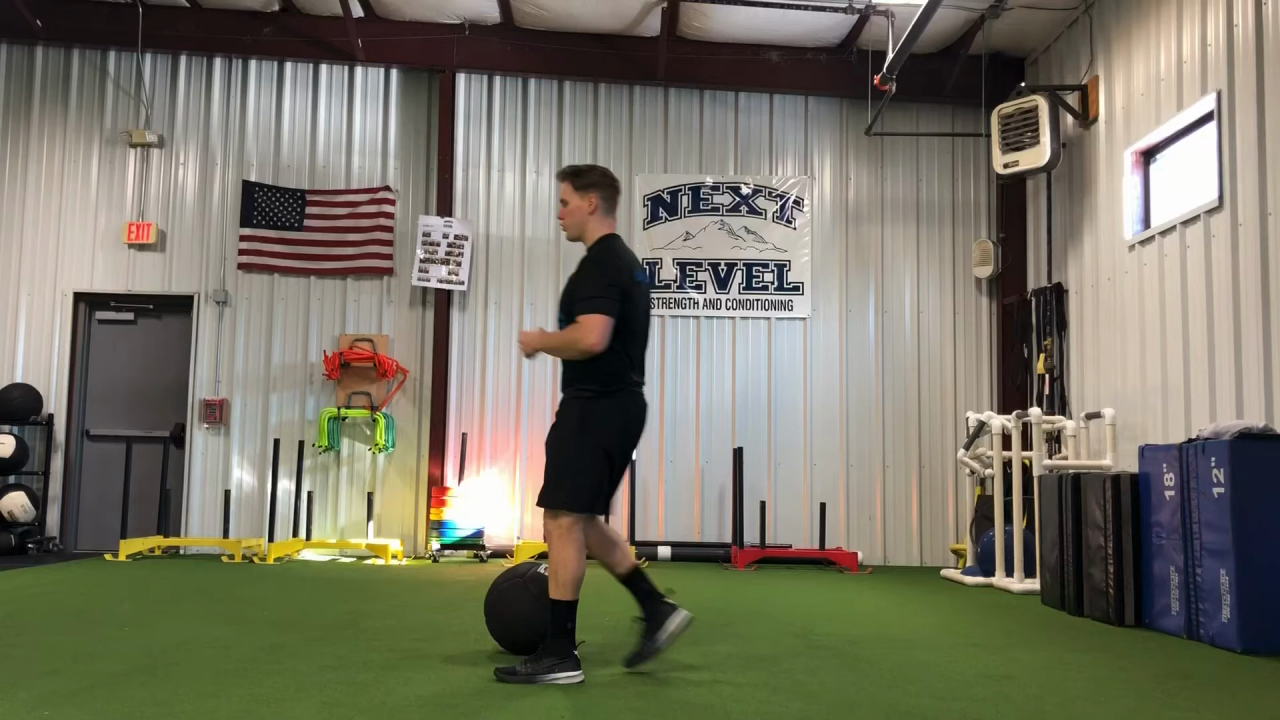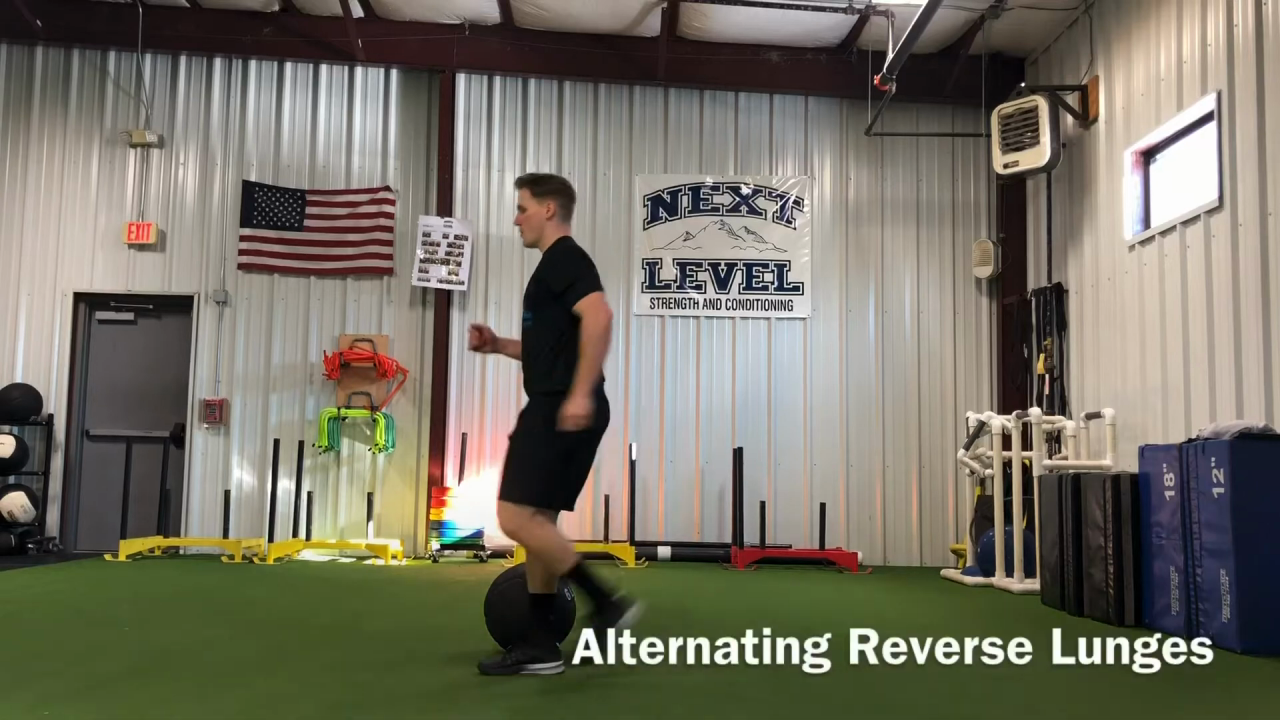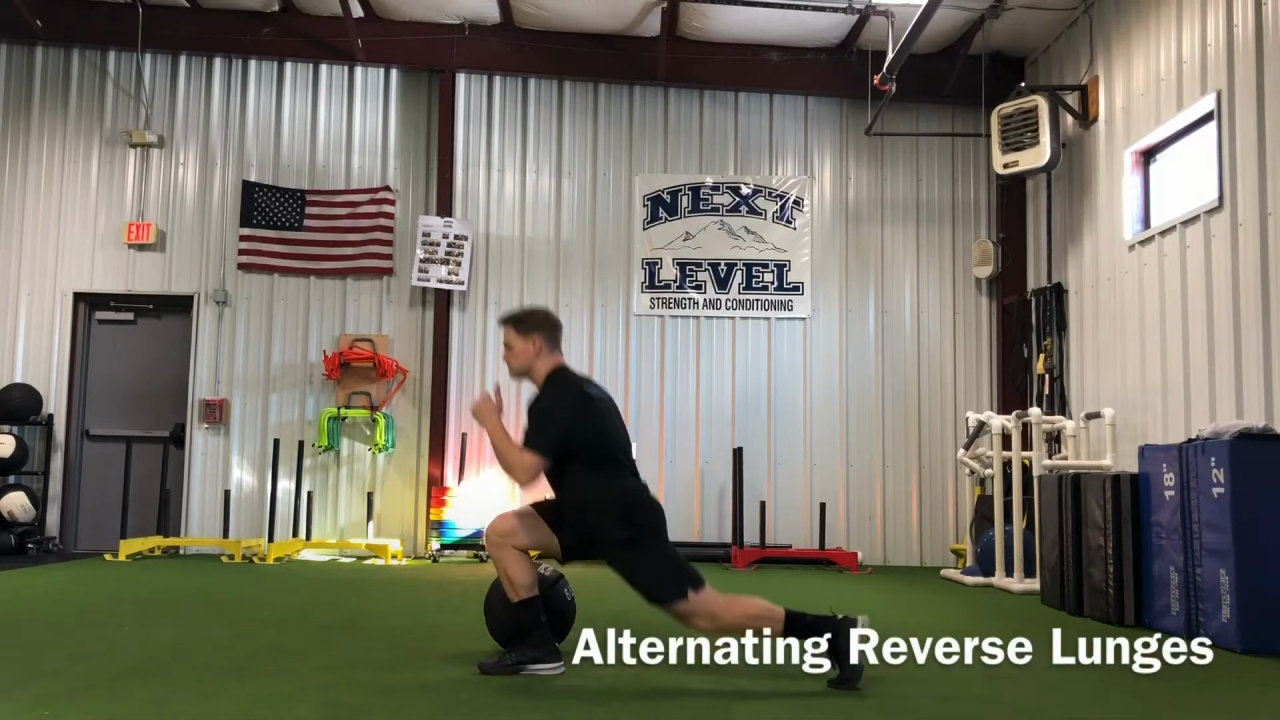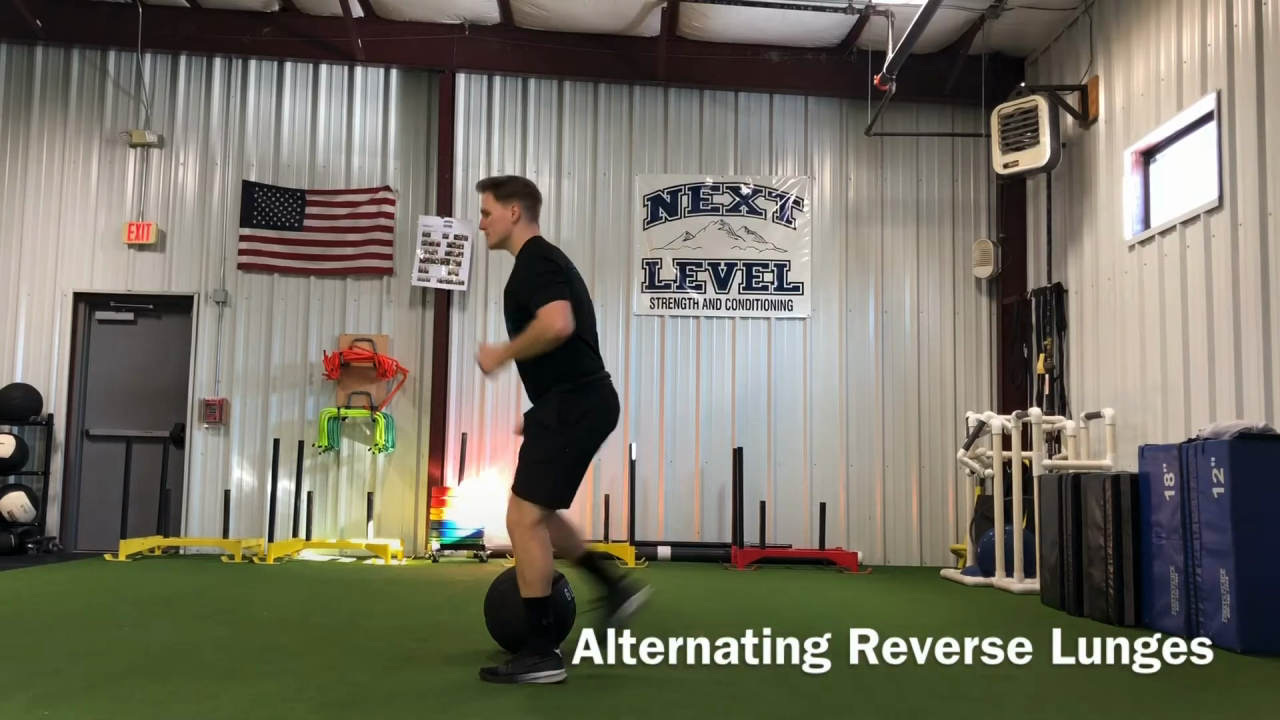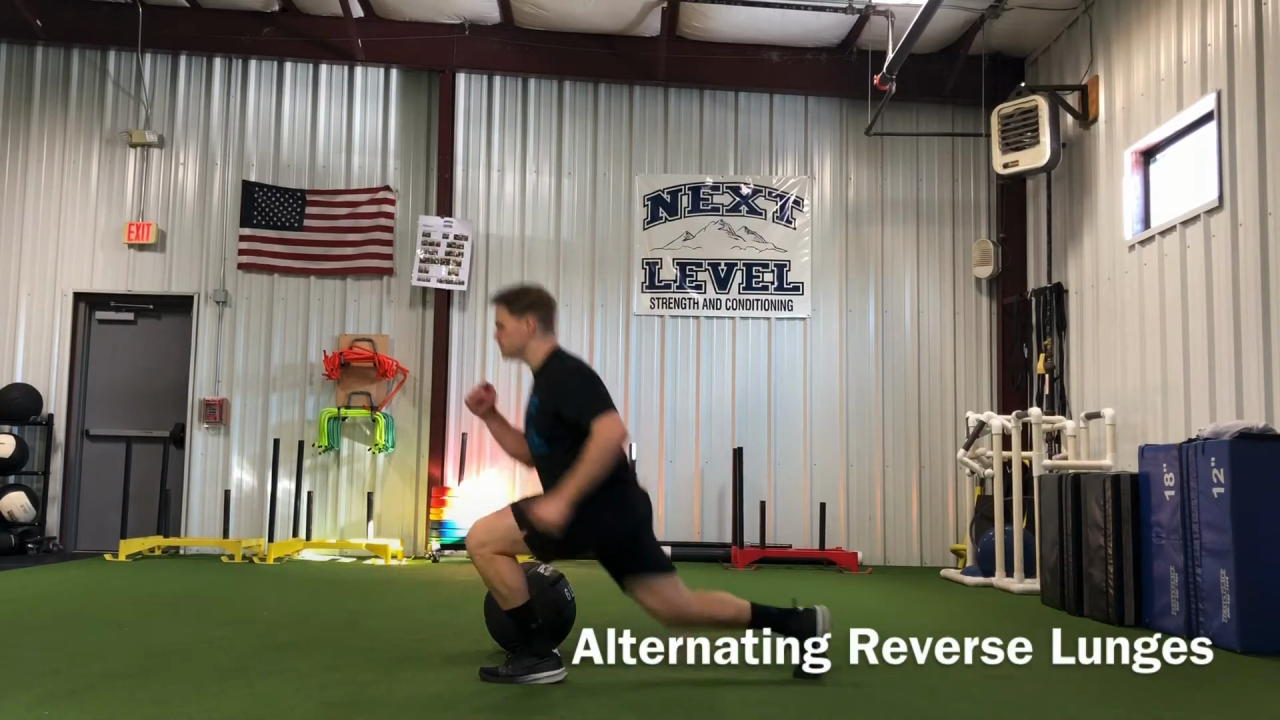
dt=0.7s
person 1, frame 1
left shoulder: (600, 263)
right shoulder: (626, 263)
left elbow: (592, 338)
left wrist: (540, 342)
left hip: (593, 409)
right hip: (617, 407)
left knee: (562, 524)
right knee: (582, 522)
left ankle: (560, 653)
right ankle: (656, 608)
person 1, frame 2
left shoulder: (564, 258)
right shoulder: (560, 265)
left elbow: (598, 317)
left wrist: (582, 393)
right wrist: (500, 345)
left hip: (561, 412)
right hip: (555, 411)
left knee: (516, 517)
right knee: (536, 521)
left ankle: (605, 604)
right ankle: (539, 642)
person 1, frame 3
left shoulder: (555, 397)
right shoulder: (576, 390)
left elbow: (525, 472)
left wrist: (492, 426)
left hip: (626, 526)
right hip: (597, 515)
left knee: (706, 613)
right knee: (502, 534)
left ankle: (832, 633)
right ankle: (537, 646)
person 1, frame 4
left shoulder: (534, 262)
right shoulder: (546, 263)
left elbow: (558, 325)
left wrist: (502, 353)
right wrist: (538, 412)
left hip: (570, 409)
right hip: (573, 407)
left knee: (524, 520)
right knee: (537, 517)
left ankle: (540, 652)
right ankle: (614, 587)
person 1, frame 5
left shoulder: (565, 375)
right shoulder: (549, 379)
left elbow: (613, 434)
right elbow: (532, 454)
left wrist: (563, 500)
right wrist: (492, 419)
left hip: (599, 505)
right hip: (611, 505)
left knee: (487, 539)
right knee: (677, 606)
left ankle: (536, 654)
right ankle: (796, 621)
